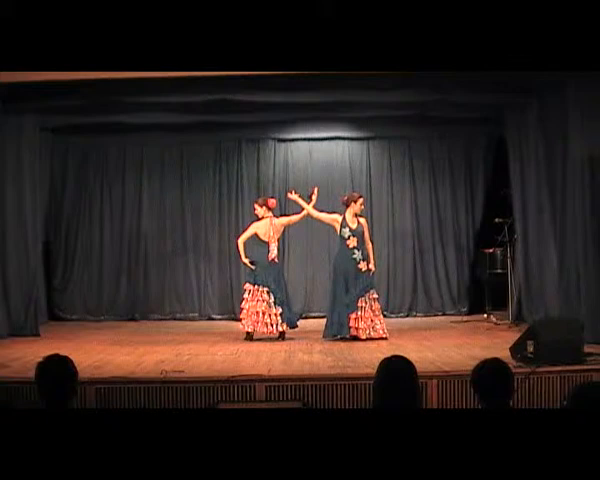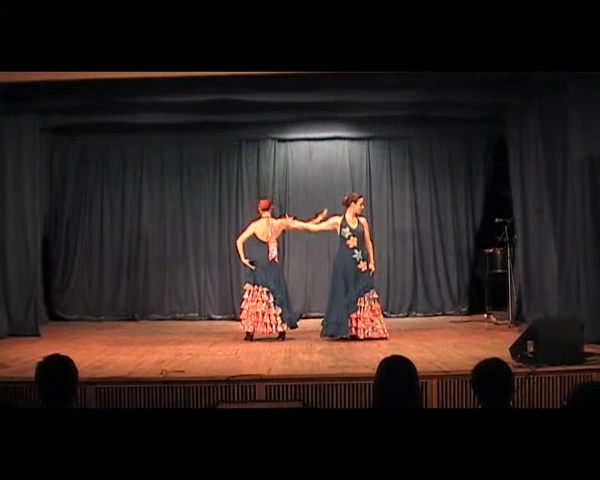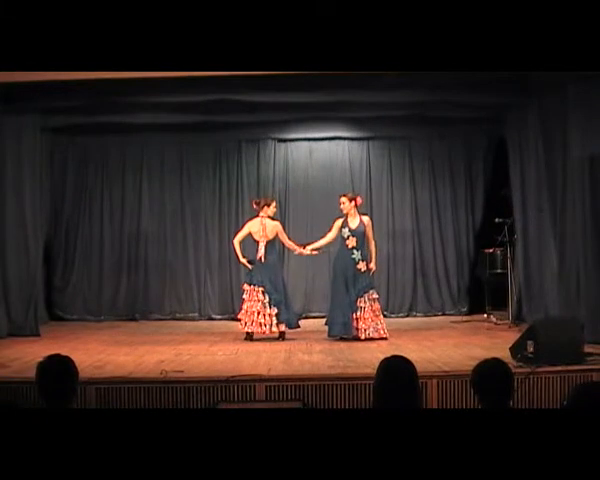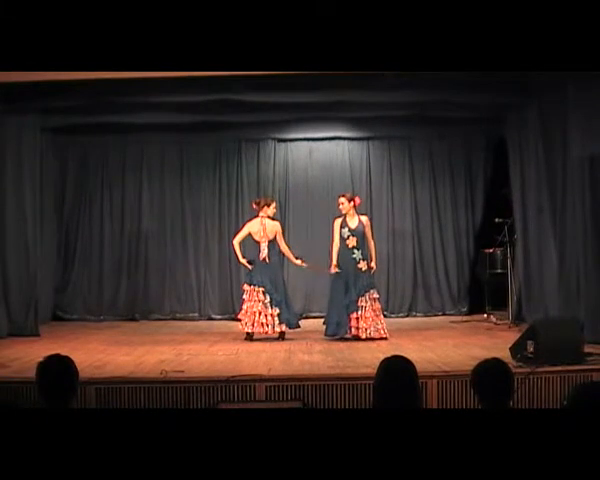
dt=0.7s
person 1, frame 1
left shoulder: (362, 221)
right shoulder: (337, 219)
left elbow: (368, 243)
right elbow: (315, 214)
left wrist: (371, 262)
right wrist: (297, 199)
left hip: (361, 264)
right hip: (344, 263)
left knee: (363, 296)
right knee: (345, 296)
left ankle: (363, 331)
right ankle: (345, 330)
person 1, frame 2
left shoulder: (363, 221)
right shoulder: (338, 221)
left elbow: (368, 242)
right elbow: (315, 227)
left wrist: (372, 262)
right wrist: (295, 223)
left hip: (361, 264)
right hip: (344, 263)
left knee: (363, 296)
right knee: (344, 296)
left ankle: (364, 330)
right ankle: (344, 330)
person 1, frame 3
left shoulder: (365, 220)
right shoulder: (340, 222)
left elbow: (371, 242)
right elbow: (327, 239)
left wrist: (373, 261)
right wrist: (308, 248)
left hip: (360, 264)
right hip: (343, 263)
left knee: (363, 296)
right knee: (343, 296)
left ankle: (363, 331)
right ankle: (345, 331)
person 1, frame 4
left shoulder: (364, 220)
right shoulder: (338, 222)
left elbow: (370, 241)
right elbow: (336, 242)
left wrist: (373, 260)
right wrist: (334, 262)
left hip: (361, 263)
right hip: (345, 263)
left knee: (364, 295)
right knee: (344, 295)
left ankle: (365, 330)
right ankle: (345, 330)
person 2, frame 1
left shoulder: (257, 225)
right shoulder: (281, 222)
left elbow: (240, 240)
right elbow: (301, 215)
left wrist: (243, 258)
right wrist: (312, 202)
left hip: (258, 267)
right hip: (274, 266)
left knee: (253, 298)
right knee: (277, 297)
left ankle: (250, 332)
right ankle: (281, 331)
person 2, frame 2
left shoulder: (255, 225)
right shoulder: (279, 223)
left elbow: (239, 241)
left wrist: (243, 258)
right wrist: (317, 219)
left hip: (258, 266)
right hip: (274, 266)
left knee: (254, 298)
right knee: (277, 296)
left ankle: (250, 332)
right ankle: (281, 331)
person 2, frame 3
left shoulder: (251, 224)
right shoulder: (276, 225)
left elbow: (236, 240)
right elbow: (288, 243)
left wrist: (241, 258)
right wrist: (302, 251)
left hip: (257, 265)
right hip: (272, 264)
left knee: (253, 296)
right knee: (276, 295)
left ankle: (250, 332)
right ankle: (281, 331)
person 2, frame 4
left shoulder: (251, 224)
right shoulder: (275, 225)
left elbow: (235, 241)
right elbow: (283, 247)
left wrist: (241, 258)
right wrist: (294, 260)
left hip: (257, 264)
right hip: (273, 264)
left knee: (254, 297)
right knee: (277, 295)
left ankle: (250, 332)
right ankle: (281, 331)
